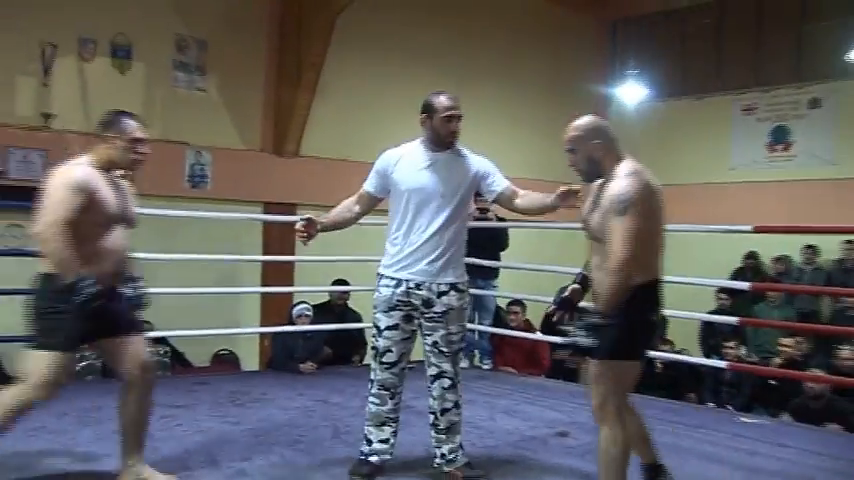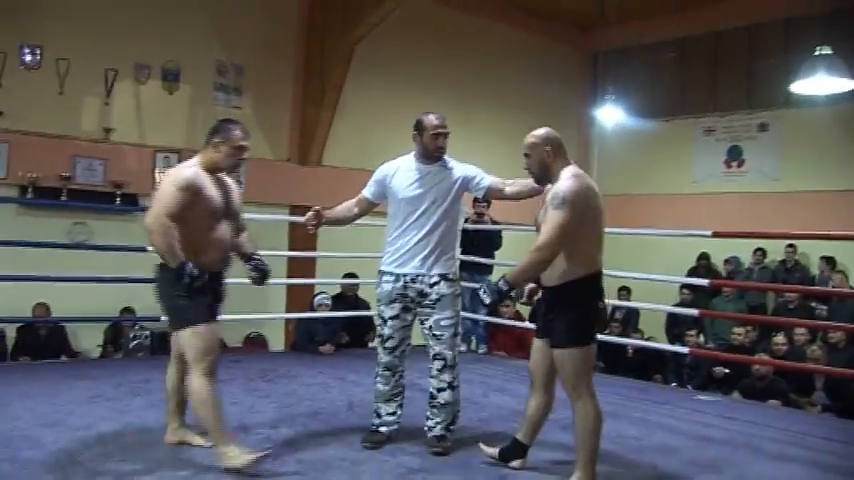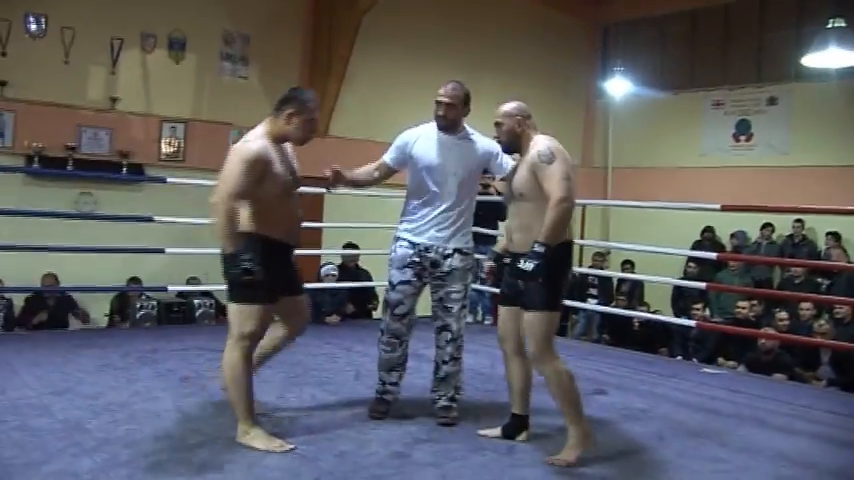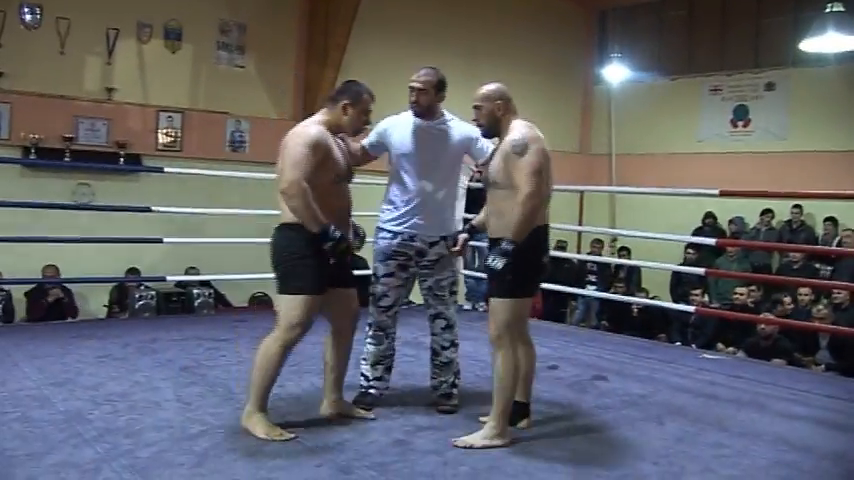
dt=0.4s
person 1, frame 1
left shoulder: (121, 186)
right shoulder: (77, 177)
right elbow: (48, 229)
left wrist: (130, 279)
right wrist: (79, 280)
left hip: (106, 297)
right hip: (67, 299)
left knee: (142, 372)
right knee: (39, 388)
person 1, frame 2
left shoulder: (228, 184)
right shoulder: (185, 177)
left elbow: (236, 229)
right elbow: (156, 221)
left wrist: (251, 257)
right wrist: (181, 266)
left hip: (209, 280)
right hip: (183, 281)
left knee: (186, 356)
right knee: (204, 362)
left ankle: (175, 427)
right ankle: (226, 450)
person 1, frame 3
left shoulder: (284, 148)
right shoulder: (253, 149)
right elbow: (223, 202)
left wrist: (293, 234)
right wrist: (234, 255)
left hip: (277, 251)
right hip: (255, 251)
left knee: (296, 321)
right knee: (246, 336)
left ankle: (238, 378)
right ankle: (247, 427)
person 1, frame 4
left shoulder: (335, 142)
right shoulder: (309, 136)
right elbow: (291, 186)
left wrist: (341, 229)
right wrist: (325, 231)
left hip: (325, 246)
right hip: (301, 244)
left knee: (347, 320)
right knee: (291, 328)
left ankle: (333, 401)
right ankle: (253, 412)
person 2, frame 1
left shoulder: (625, 187)
right shoulder: (602, 186)
left elbow: (621, 264)
left wrist: (595, 322)
right wrist: (581, 282)
left hip: (631, 307)
right hip: (616, 306)
left knee: (606, 409)
right knee: (611, 404)
person 2, frame 2
left shoulder: (568, 187)
right shoulder: (563, 186)
left elbow: (545, 249)
left wrist: (503, 286)
right wrist: (536, 282)
left hip: (574, 297)
right hip: (558, 296)
left knee: (578, 391)
right knee: (539, 379)
right ankle: (516, 450)
person 2, frame 3
left shoulder: (544, 151)
right shoulder: (524, 160)
left elbow: (561, 201)
left wrist: (539, 250)
right wrist: (500, 254)
left hip: (545, 262)
right hip: (521, 262)
left knee: (541, 353)
right knee: (510, 344)
left ankle: (579, 433)
right ankle: (517, 423)
person 2, frame 4
left shoulder: (521, 139)
right shoulder: (506, 144)
left elbow: (531, 197)
left wrist: (508, 247)
right wrist: (470, 229)
left hip: (520, 248)
right hip: (506, 247)
left knee: (501, 337)
right knee: (516, 334)
left ankle: (499, 428)
right ankle: (519, 410)
person 3, frame 1
left shoulder: (475, 166)
right shoulder: (393, 160)
left elbow: (515, 199)
right elbow: (359, 204)
left wrist: (553, 200)
right wrist: (321, 224)
left hip: (447, 286)
right hip: (396, 282)
left knee: (445, 375)
right knee: (385, 371)
person 3, frame 2
left shoulder: (461, 174)
right shoulder: (390, 172)
left elbow: (506, 189)
right elbow: (357, 207)
left wrist: (546, 185)
right wrist: (325, 216)
left hip: (439, 278)
right hip: (395, 275)
left knee: (443, 355)
right knee: (389, 354)
left ankle: (439, 428)
right ankle: (384, 422)
person 3, frame 3
left shoulder: (482, 147)
right shoulder: (413, 139)
right elbow: (379, 171)
right wrist: (344, 177)
left hip: (455, 250)
right hip: (411, 244)
left knee: (450, 329)
right knee: (395, 321)
left ankle: (446, 399)
right ankle: (386, 392)
person 3, frame 4
left shoulder: (462, 132)
right shoulder: (392, 126)
right elbow: (360, 155)
left hip: (439, 238)
right hip: (394, 234)
left knee: (443, 317)
right knee: (382, 313)
left ankle: (446, 386)
right ankle: (372, 384)
person 4, frame 1
left shoulder: (499, 221)
left elbow: (503, 245)
left wrist: (494, 222)
right wrist: (472, 222)
left hip: (489, 277)
right hip: (469, 275)
left knee: (486, 321)
right knee: (467, 319)
left ankle: (486, 357)
right ankle: (467, 355)
person 4, frame 2
left shoulder: (494, 224)
right shoulder: (466, 222)
left elbow: (496, 245)
right elbow: (461, 243)
left wrist: (489, 225)
right wrist: (469, 224)
left hip: (484, 273)
right hip: (466, 271)
left knee: (481, 311)
right knee: (466, 308)
left ankle: (482, 342)
right ankle: (466, 340)
person 4, frame 3
left shoulder: (498, 196)
left elbow: (502, 217)
left wrist: (494, 196)
left hip: (489, 244)
right hip: (472, 242)
left knee: (487, 280)
left ankle: (488, 314)
right ankle: (472, 311)
person 4, frame 4
right shoulder: (469, 183)
right elbow: (463, 201)
right wrist: (472, 181)
left knee: (484, 267)
right knee: (469, 266)
left ankle: (481, 299)
right ankle: (470, 298)
